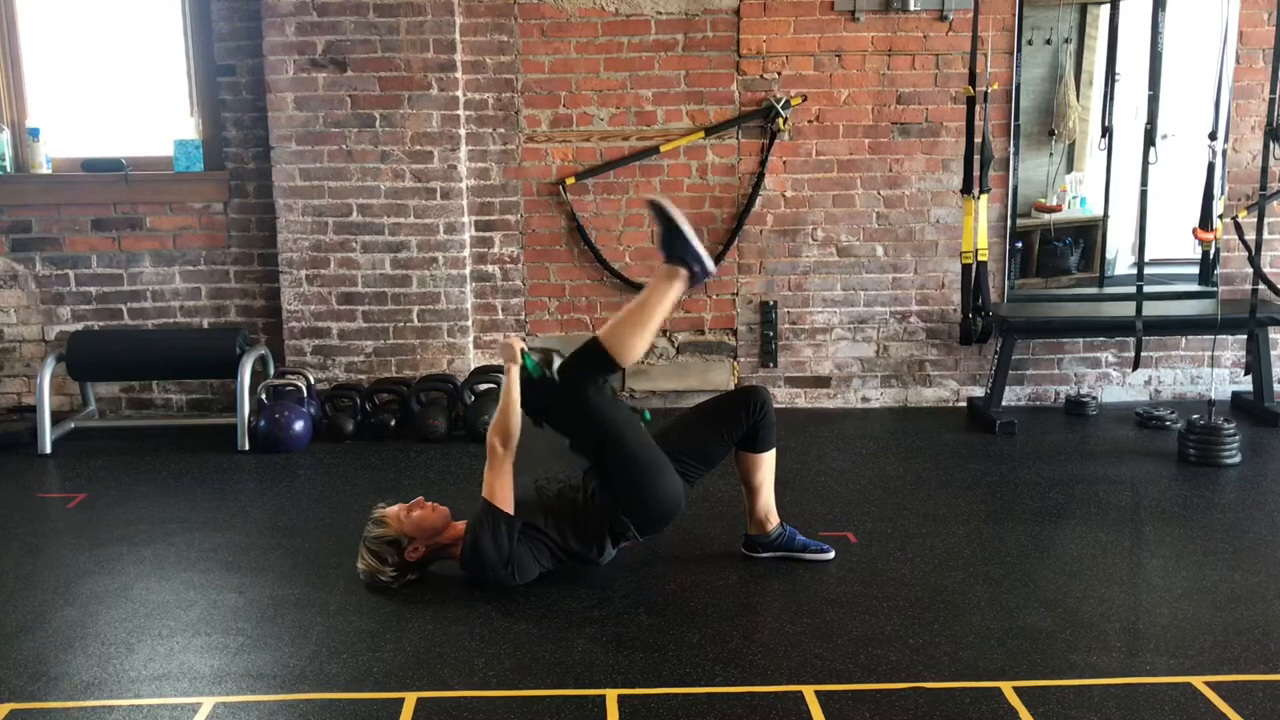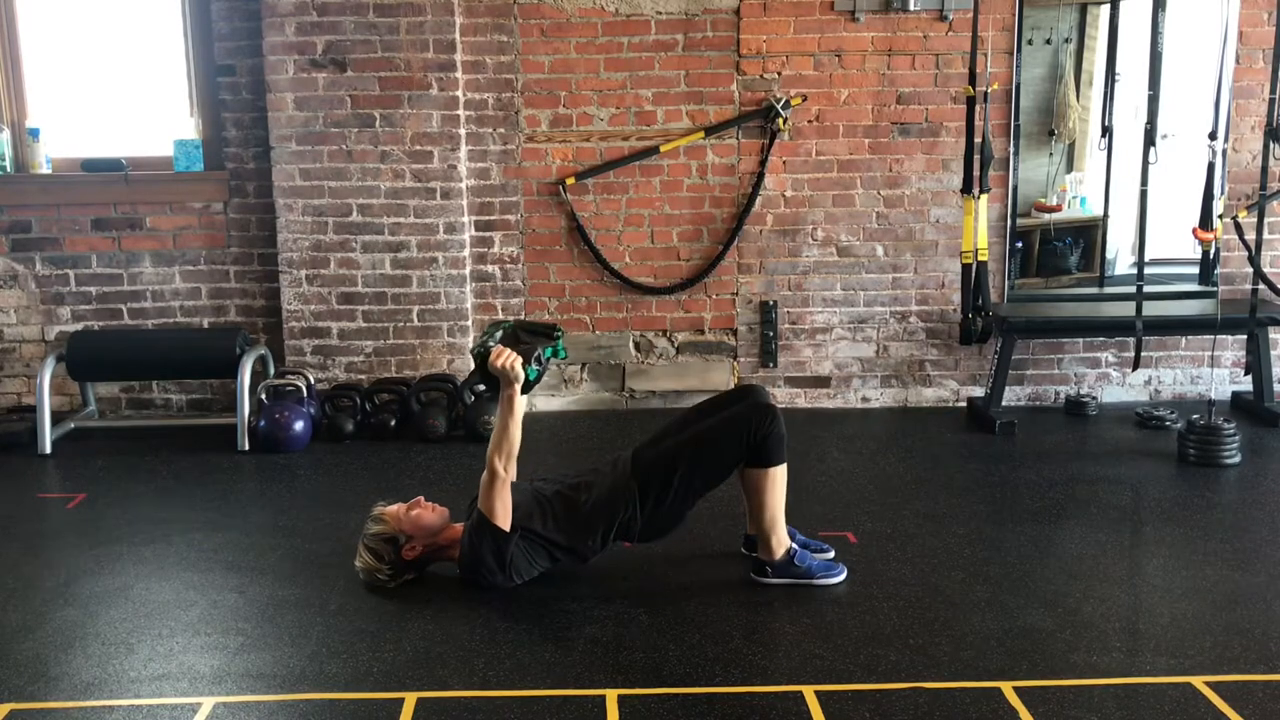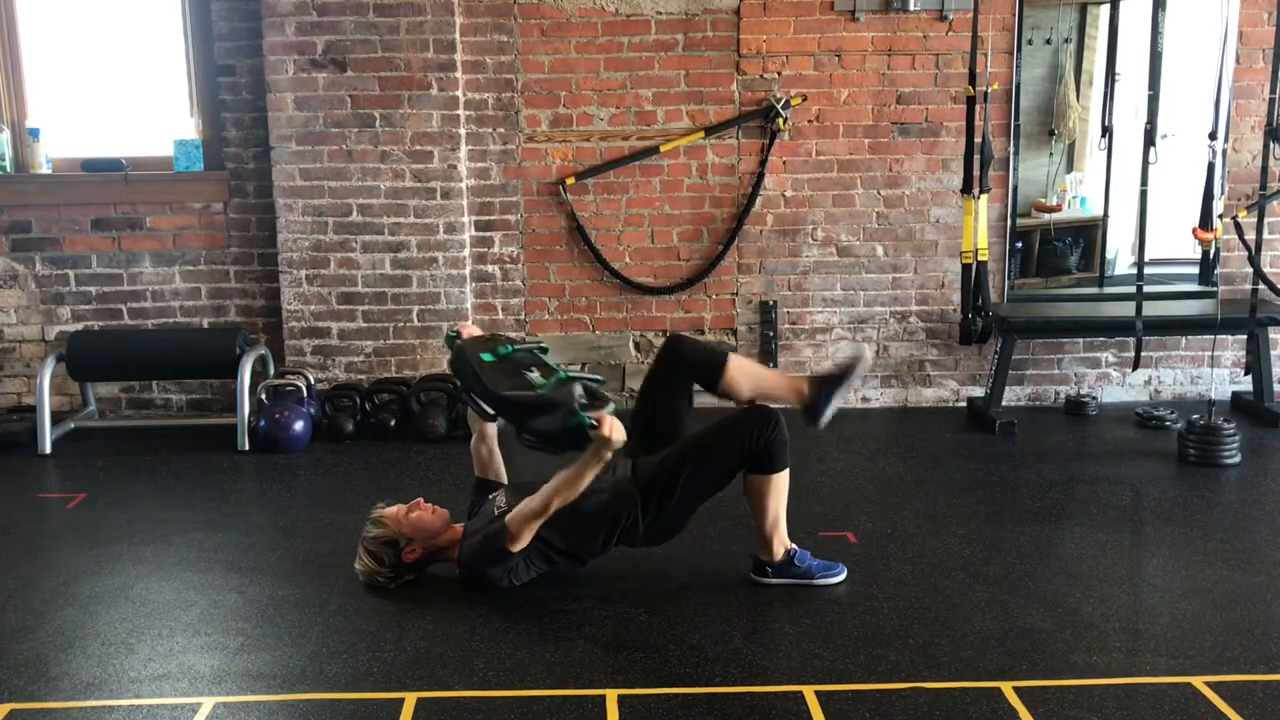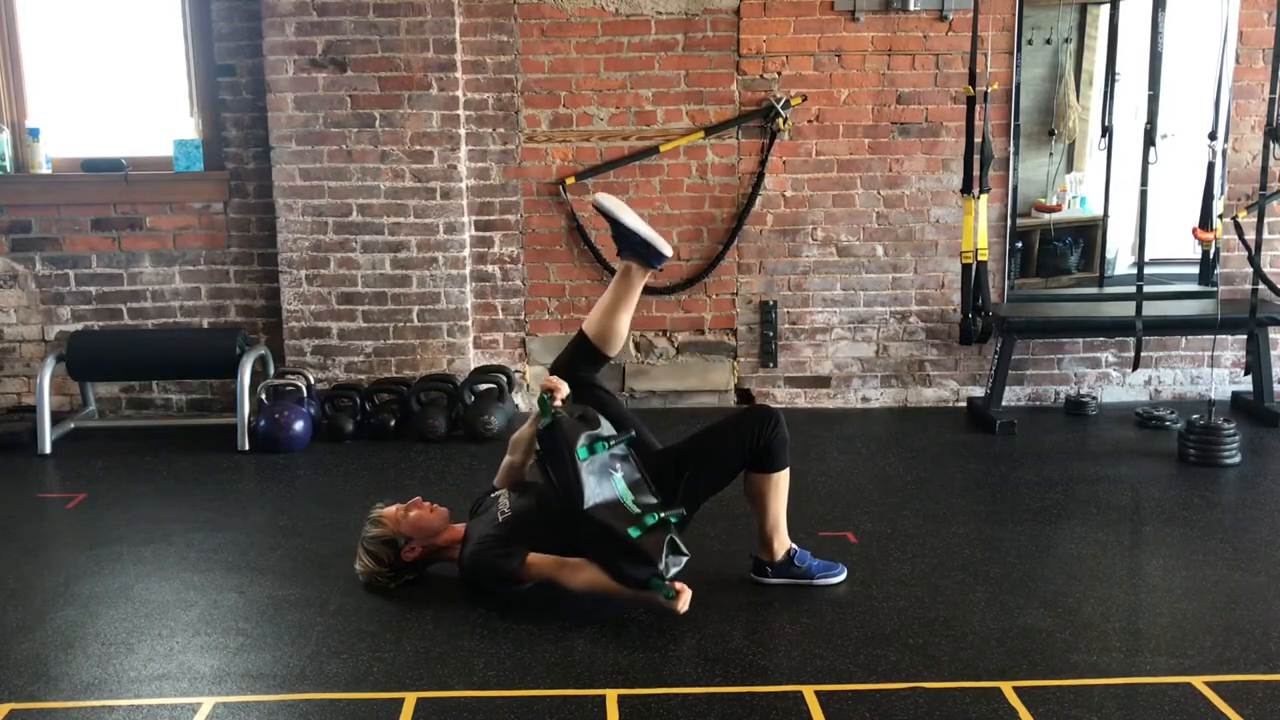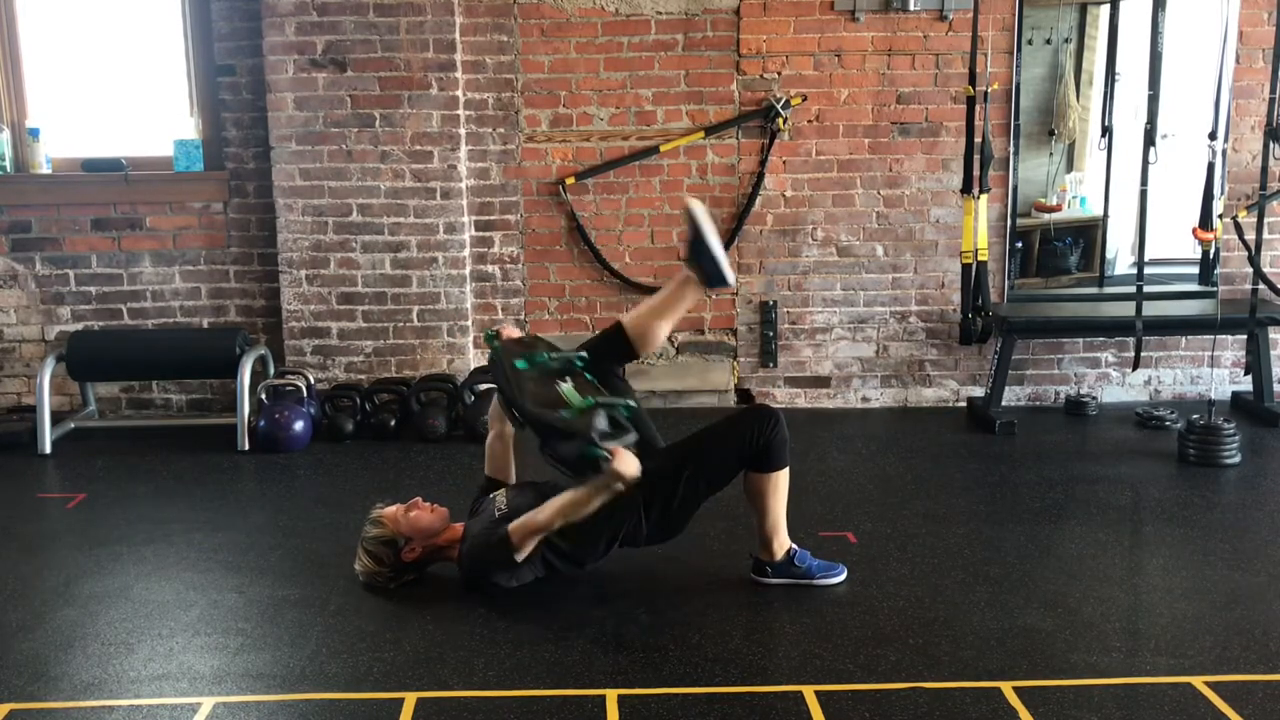
dt=1s
person 1, frame 1
left shoulder: (482, 537)
right shoulder: (484, 555)
right elbow: (500, 451)
right wrist: (513, 370)
left hip: (644, 489)
right hip: (642, 501)
left knee: (751, 403)
right knee: (577, 375)
left ankle: (766, 532)
right ankle: (677, 273)
person 1, frame 2
left shoulder: (477, 524)
right shoulder: (482, 559)
left elbow: (502, 464)
right elbow: (497, 469)
left wrist: (517, 379)
right wrist: (510, 387)
left hip: (631, 474)
right hip: (644, 499)
left knee: (750, 399)
right knee: (762, 422)
left ankle: (763, 532)
right ankle: (776, 557)
person 1, frame 3
left shoulder: (480, 516)
right shoulder: (481, 559)
left elbow: (483, 438)
right elbow: (542, 508)
right wrist: (599, 453)
left hip: (634, 483)
right hip: (648, 506)
left knee: (680, 354)
right knee: (762, 426)
left ankle: (809, 395)
right ankle: (775, 558)
person 1, frame 4
left shoulder: (486, 511)
right shoulder: (482, 558)
left elbow: (516, 455)
right elbow: (566, 572)
left wrist: (547, 407)
right wrist: (655, 591)
right hip: (654, 496)
left knee: (572, 372)
right knee: (763, 425)
left ankle: (637, 262)
right ankle: (776, 559)
person 1, frame 5
left shoulder: (483, 511)
right shoulder: (482, 558)
left elbow: (499, 440)
right elbow: (544, 521)
right wrist: (609, 481)
left hip: (632, 478)
right hip: (650, 500)
left knee: (597, 359)
right knee: (762, 424)
left ankle: (700, 276)
right ankle: (777, 560)
